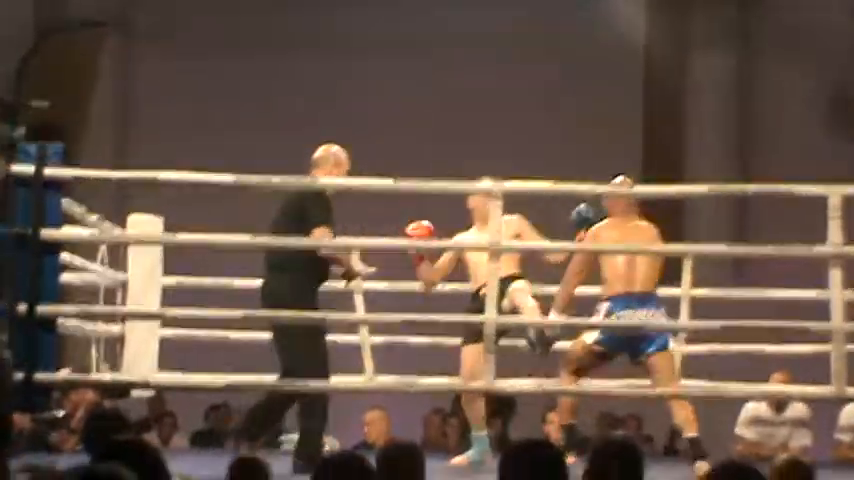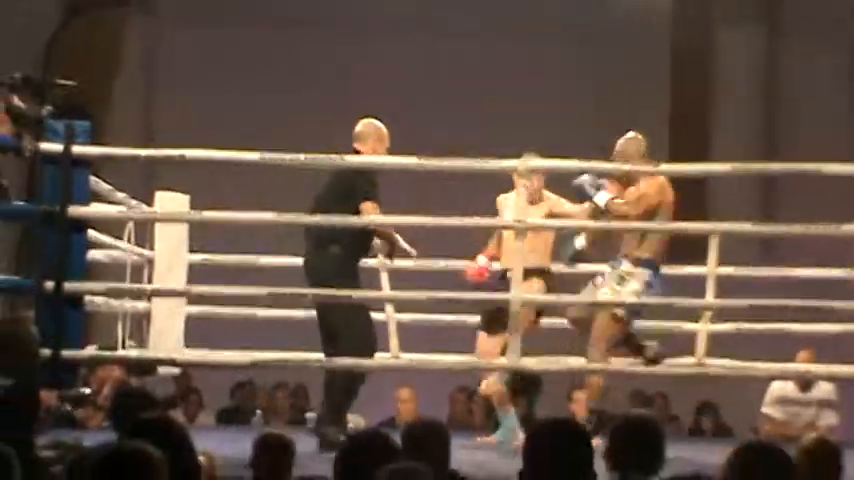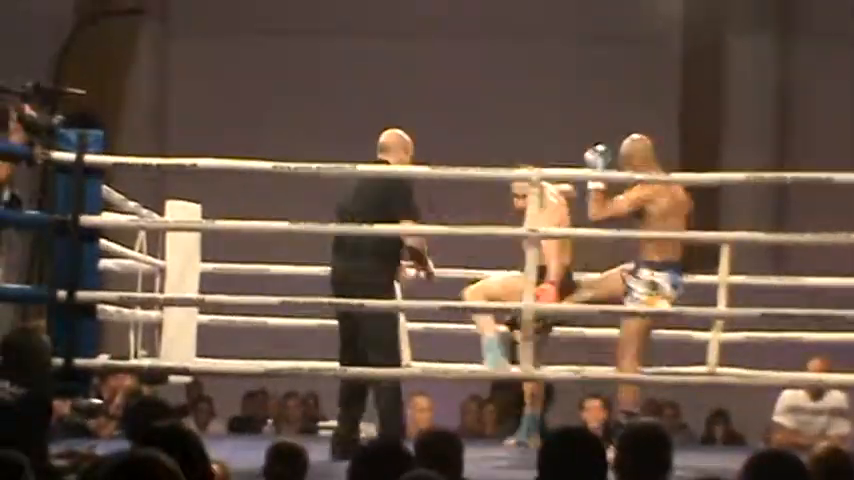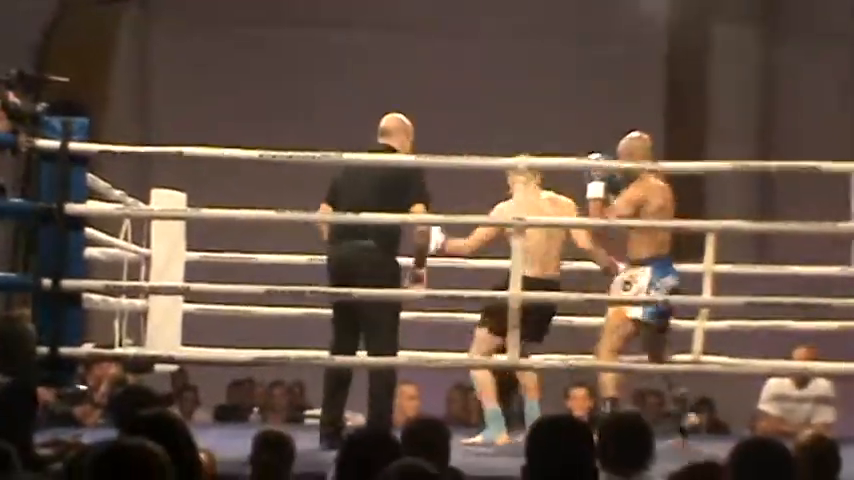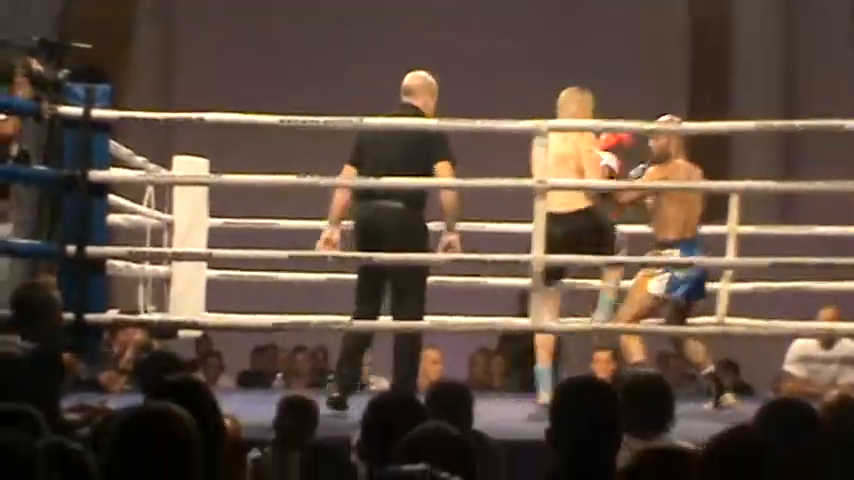
dt=0.2s
person 1, frame 1
left shoulder: (303, 196)
right shoulder: (315, 196)
right elbow: (324, 245)
left wrist: (345, 265)
right wrist: (350, 266)
left hip: (293, 290)
right hip: (289, 290)
left knee: (313, 374)
right knee: (303, 374)
left ankle: (308, 455)
right ankle: (259, 438)
person 1, frame 2
left shoulder: (340, 171)
right shoulder: (360, 170)
right elbow: (371, 217)
left wrist: (379, 239)
right wrist: (397, 242)
left hip: (323, 261)
right hip: (335, 264)
left knee: (338, 350)
right knee: (359, 347)
left ankle: (332, 428)
right ankle: (329, 421)
person 1, frame 3
left shoulder: (359, 184)
right shoulder: (397, 183)
right elbow: (412, 238)
right wrist: (425, 265)
left hip: (342, 271)
right hip: (370, 274)
left knee: (353, 360)
right knee: (384, 361)
left ankle: (345, 441)
person 1, frame 4
left shoulder: (348, 168)
right shoulder: (406, 170)
left elbow: (323, 219)
right elbow: (420, 223)
right wrist: (419, 264)
left hip: (341, 255)
right hip: (376, 258)
left knee: (342, 346)
right knee: (381, 349)
left ankle: (330, 427)
right ankle: (378, 433)
person 1, frame 5
left shoulder: (372, 128)
right shoulder: (429, 131)
left elbow: (345, 179)
right elbow: (446, 180)
left wrist: (333, 226)
right wrist: (450, 230)
left hip: (368, 218)
right hip: (403, 220)
left knee: (365, 308)
right knee: (408, 312)
left ankle: (340, 388)
person 2, frame 1
left shoulder: (514, 223)
right shoulder: (461, 240)
left elbow: (552, 254)
right elbow: (429, 280)
right wrist: (418, 255)
left hip: (510, 289)
right hip: (480, 302)
left knee: (519, 290)
right knee: (469, 379)
right ankle: (480, 446)
person 2, frame 2
left shoulder: (550, 202)
right shoulder: (503, 202)
left elbow: (579, 213)
right wrist: (484, 257)
left hip: (533, 280)
right hip: (504, 284)
right knee: (485, 360)
left ankle: (504, 374)
right ankle: (509, 426)
person 2, frame 3
left shoulder: (546, 215)
right shoulder: (554, 192)
left elbow: (554, 260)
right elbow: (566, 190)
left wrist: (550, 290)
left hip: (545, 283)
right hip: (557, 280)
left knee: (473, 294)
left ankle: (498, 359)
right ankle: (530, 427)
person 2, frame 4
left shoulder: (505, 209)
right shoulder: (563, 205)
left elbow: (469, 247)
right elbow: (586, 245)
left wrist: (441, 243)
right wrist: (610, 264)
left hip: (518, 289)
right hip: (549, 293)
left knee: (478, 357)
left ankle: (497, 430)
right ankle: (535, 423)
person 2, frame 5
left shoulder: (540, 140)
right shoulder: (582, 138)
right elbow: (596, 182)
right wrist: (602, 165)
left hip: (553, 227)
right hip: (585, 222)
left knee: (546, 309)
left ankle: (544, 389)
person 3, frame 1
left shoulder: (600, 231)
right shoulder: (652, 232)
left elbow: (573, 275)
left wrist: (554, 316)
left hip: (618, 312)
right hip: (651, 313)
left knee: (568, 372)
right knee: (671, 391)
left ankle: (564, 448)
right ankle: (699, 455)
person 3, frame 2
left shoulder: (653, 185)
right shoulder: (647, 185)
left elbow: (625, 213)
left wrist: (597, 193)
left hip: (635, 276)
right hip: (624, 270)
left knee: (597, 353)
right knee: (578, 317)
right ankle: (645, 351)
person 3, frame 3
left shoulder: (646, 192)
right shoulder: (674, 189)
left elbow: (598, 213)
right elbow: (688, 207)
left wrist: (597, 174)
left hip: (655, 280)
right hip: (646, 272)
left knee: (627, 356)
right knee: (589, 291)
person 3, frame 4
left shoulder: (637, 189)
right shoulder: (664, 189)
left elbow: (606, 220)
left wrist: (596, 185)
left hip: (644, 276)
right hip: (664, 274)
left knee: (606, 352)
right knee: (656, 350)
person 3, frame 5
left shoulder: (662, 171)
right shoulder: (692, 171)
left elbow: (624, 197)
left hip: (672, 258)
right hip: (689, 258)
left knee: (624, 322)
right ankle: (719, 390)
